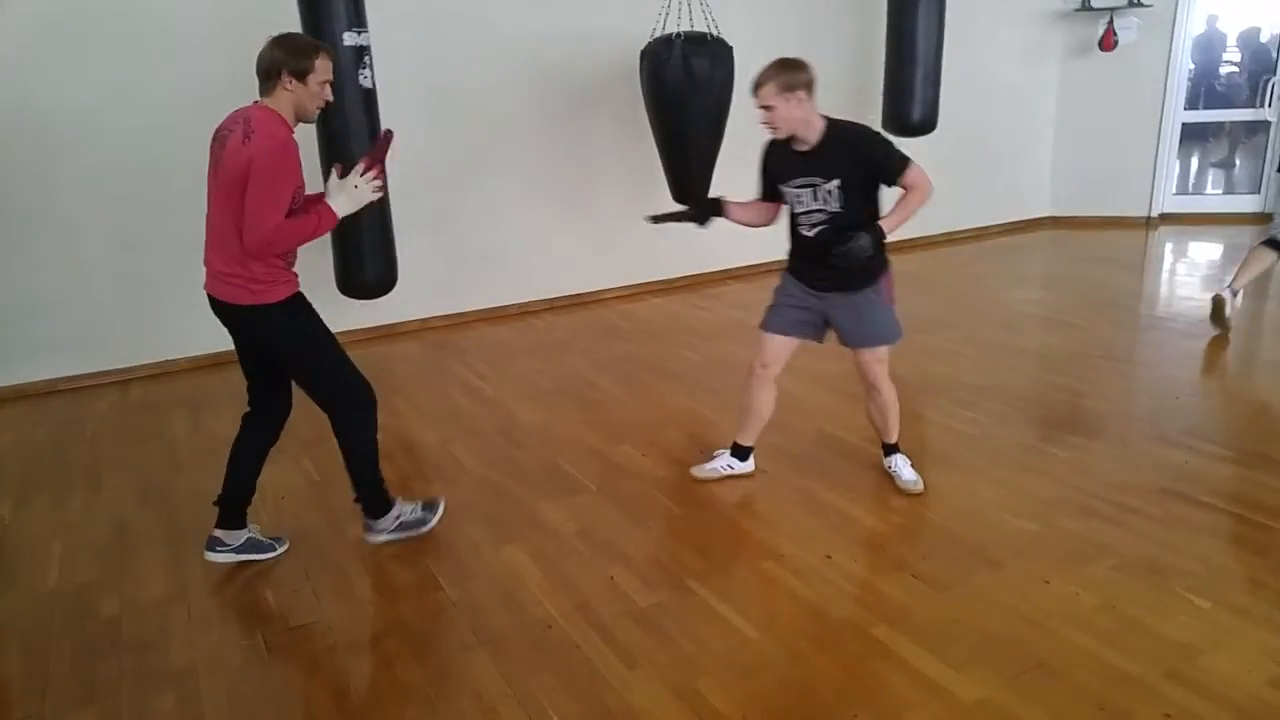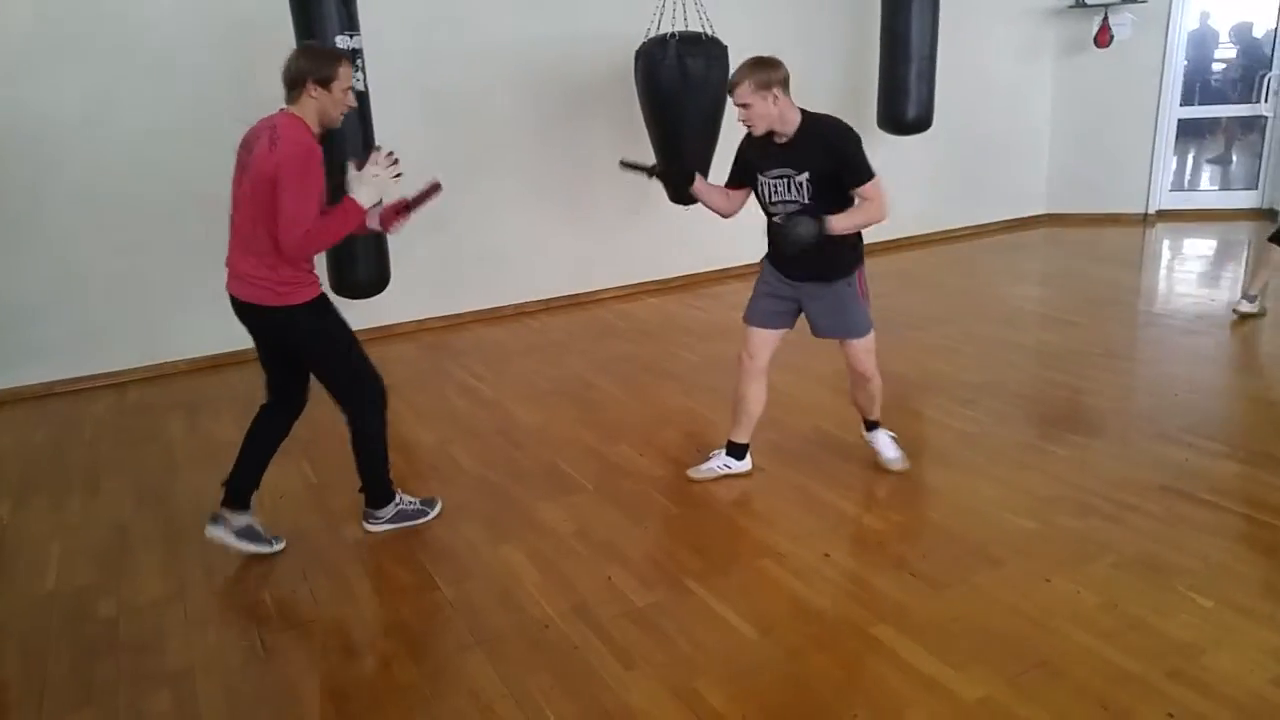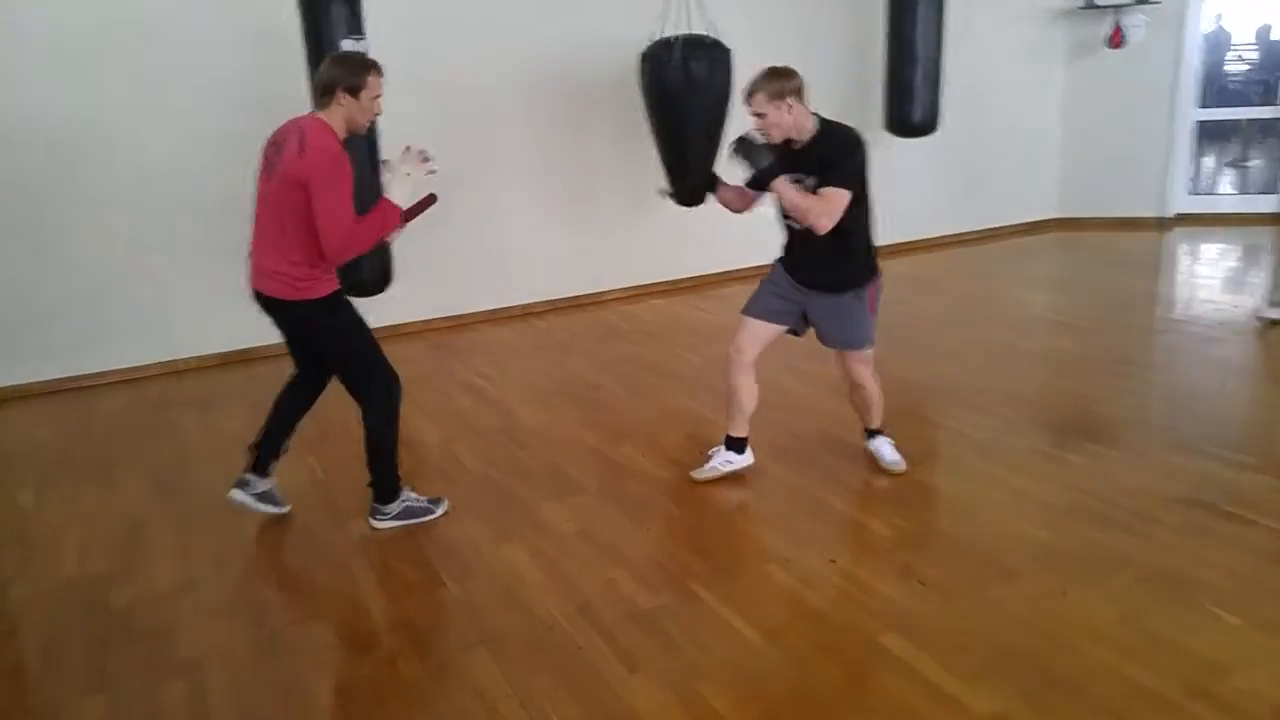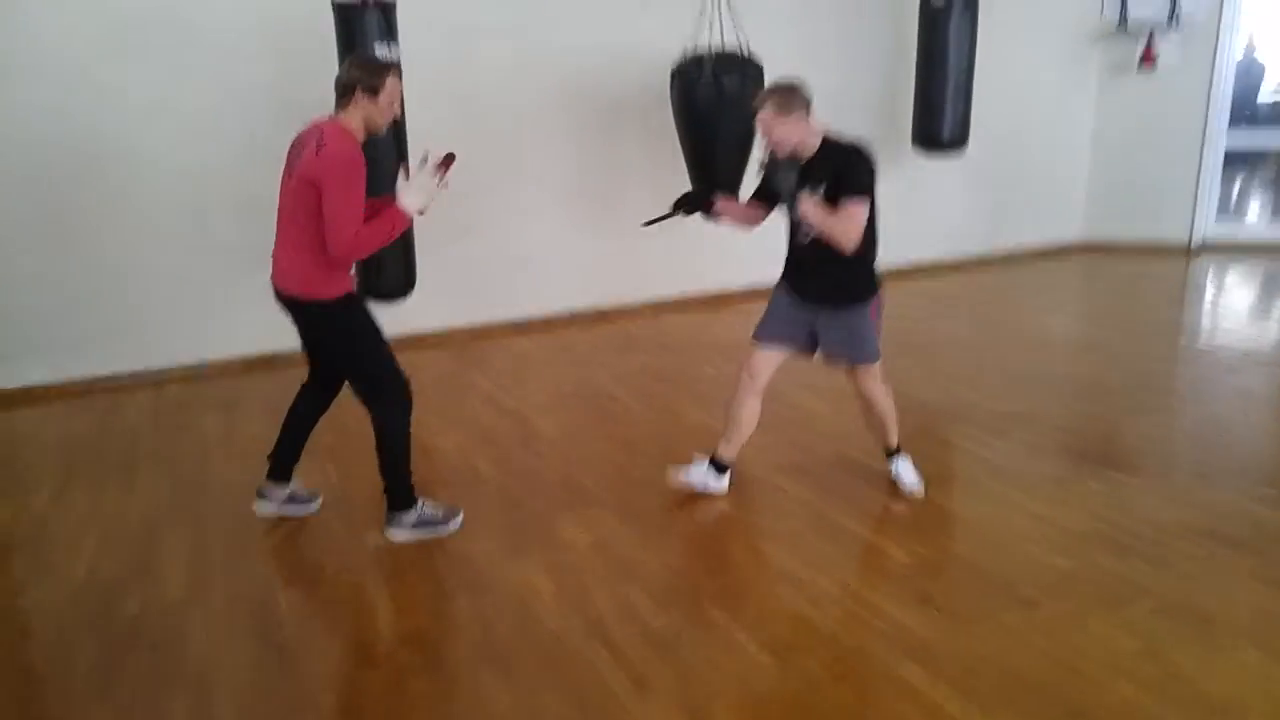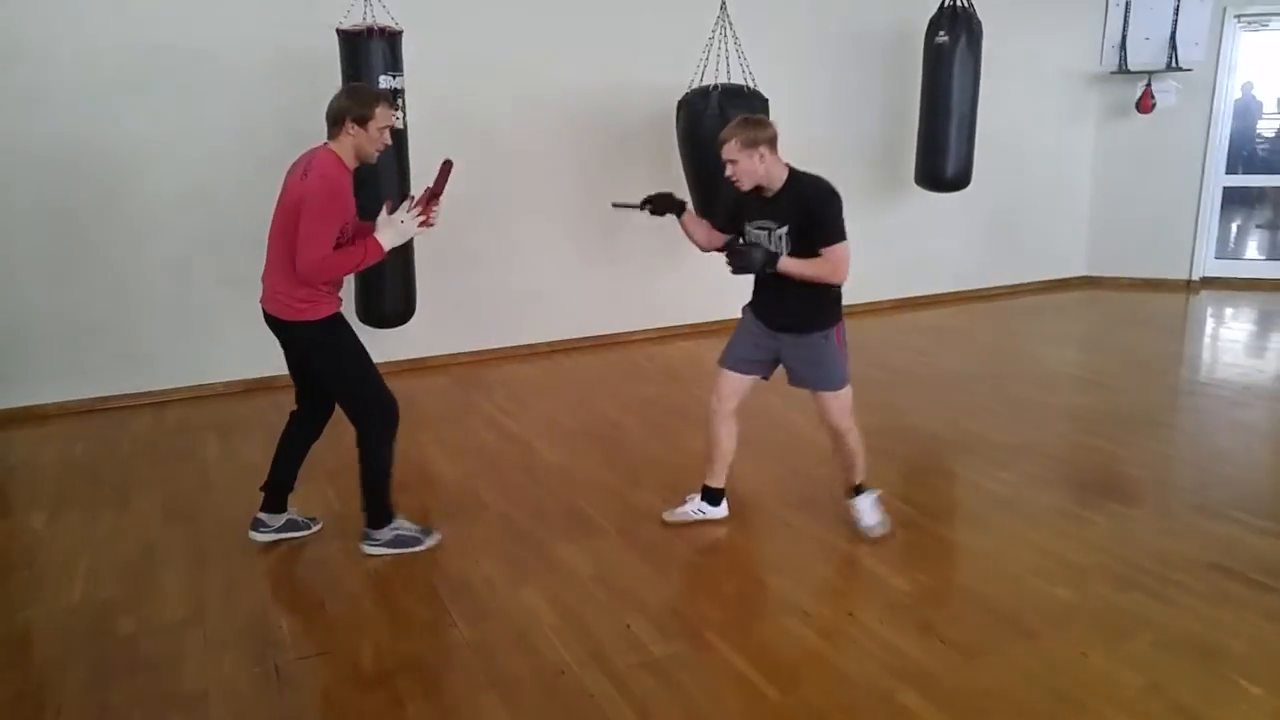
dt=0.2s
person 1, frame 1
left shoulder: (238, 126)
right shoulder: (274, 143)
right elbow: (263, 239)
left wrist: (332, 201)
right wrist: (333, 208)
left hip: (231, 295)
right hip: (265, 301)
left knee: (268, 405)
right knee: (351, 398)
left ankle: (229, 530)
right ankle: (380, 514)
person 1, frame 2
left shoulder: (265, 132)
right shoulder: (299, 149)
right elbow: (298, 242)
left wrist: (353, 217)
right wrist: (358, 202)
left hip: (249, 293)
right hip: (287, 300)
left knee: (285, 398)
right knee: (365, 394)
left ankle: (233, 512)
right ankle: (381, 505)
person 1, frame 3
left shoulder: (291, 134)
right shoulder: (327, 156)
right elbow: (340, 247)
left wrist: (375, 219)
right wrist: (393, 204)
left hip: (272, 285)
right hip: (306, 294)
left knee: (312, 375)
right knee: (380, 388)
left ankle: (255, 477)
right ankle: (387, 501)
person 1, frame 4
left shoulder: (317, 135)
right shoulder: (344, 155)
right elbow: (345, 246)
left wrist: (395, 203)
right wrist: (405, 208)
left hip: (296, 285)
right hip: (322, 294)
left knee: (325, 379)
right knee: (390, 394)
left ankle: (276, 486)
right ankle: (403, 510)
person 1, frame 5
left shoulder: (319, 163)
right shoulder: (329, 181)
right elbow: (314, 267)
left wrist: (394, 227)
right wrist: (382, 242)
left hip: (289, 311)
right hip: (308, 316)
left knee: (314, 408)
right knee: (378, 412)
left ankle: (272, 513)
right ankle: (380, 525)
person 2, frame 1
left shoulder: (857, 143)
right shoulder: (776, 153)
left elbow: (921, 187)
right elbow: (765, 214)
left wrist: (876, 232)
right wrist: (717, 207)
left hip: (861, 282)
right hip: (802, 281)
left knee: (876, 376)
right knee: (764, 368)
left ankle: (893, 457)
right ankle: (739, 455)
person 2, frame 2
left shoulder: (835, 137)
right shoulder: (754, 144)
left elbow: (877, 206)
right elbow: (730, 205)
left wrist: (821, 226)
right wrist: (691, 181)
left hip: (836, 275)
right hip: (780, 271)
left knee: (862, 364)
right knee: (752, 361)
left ankle: (876, 431)
right ankle: (736, 454)
person 2, frame 3
left shoulder: (844, 144)
right shoulder: (780, 150)
left elbow: (823, 219)
right elbow: (744, 199)
left wrist: (771, 172)
right wrist: (715, 185)
left hip: (846, 282)
right hip: (792, 274)
left knee: (857, 371)
right knee: (740, 353)
left ankle: (875, 437)
right ankle: (735, 450)
person 2, frame 4
left shoulder: (850, 159)
right shoulder: (781, 165)
left elbow: (848, 237)
right elbow: (751, 215)
left wrist: (793, 188)
right wrist: (712, 204)
left hip: (849, 300)
right hip: (795, 293)
left knee: (871, 388)
right knee: (751, 379)
left ankle: (896, 459)
right ankle: (716, 471)
person 2, frame 5
left shoulder: (817, 195)
right shoulder: (745, 197)
left elbow: (836, 273)
right elbow: (712, 240)
left wrist: (769, 259)
right wrist: (681, 211)
left hip: (815, 328)
right hip: (761, 320)
left knee: (839, 422)
right knee: (722, 404)
left ankle: (861, 495)
right ankle: (712, 500)
